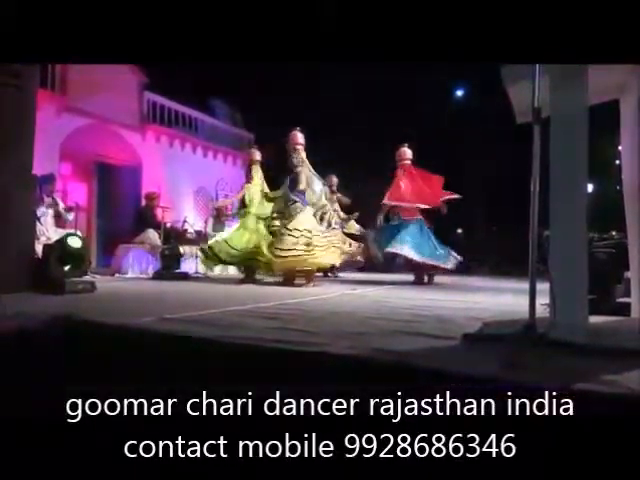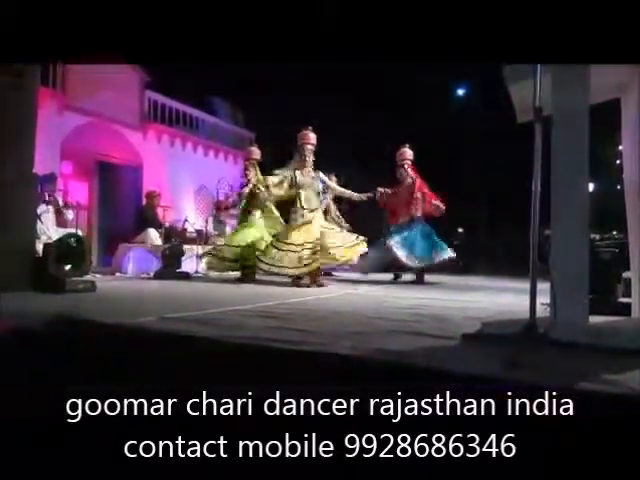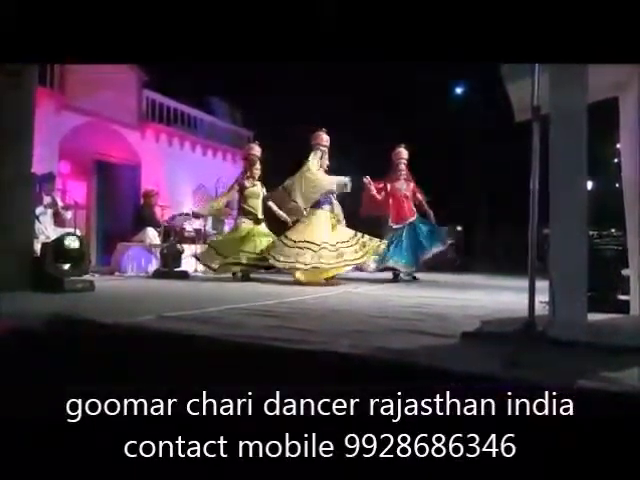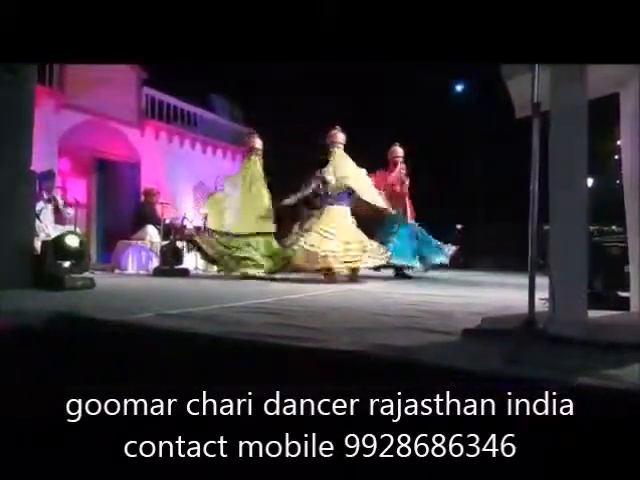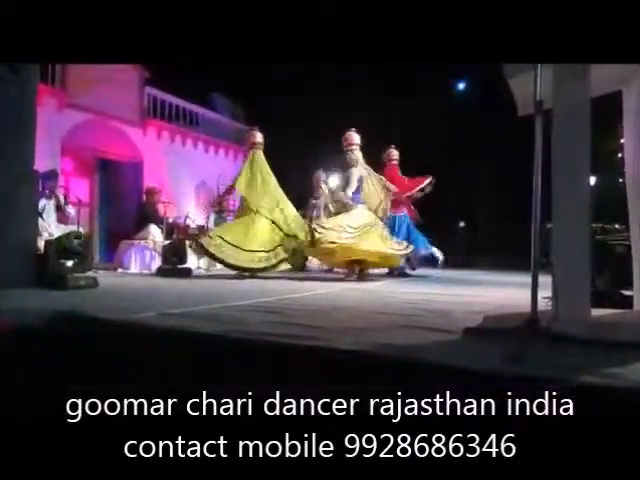
dt=0.3s
person 1, frame 1
left shoulder: (302, 172)
right shoulder: (293, 175)
left elbow: (302, 187)
right elbow: (285, 192)
left hip: (302, 213)
right hip: (294, 214)
left knee: (303, 244)
right knee: (294, 246)
left ankle: (309, 278)
right ankle: (289, 277)
person 1, frame 2
left shoulder: (318, 175)
right shoulder: (293, 174)
left elbow: (335, 188)
right elbow: (275, 186)
left wrist: (356, 195)
left hip: (317, 216)
right hip: (300, 216)
left knee: (321, 243)
right knee: (296, 245)
left ankle: (315, 277)
right ankle: (296, 276)
person 1, frame 3
left shoulder: (320, 176)
right shoulder: (312, 174)
right wrist: (342, 181)
left hip: (327, 217)
right hip: (318, 216)
left knee: (333, 245)
right knee: (311, 245)
left ankle: (328, 276)
person 1, frame 4
left shoulder: (325, 172)
right shoulder: (350, 173)
left elbow: (311, 188)
right elbow: (361, 187)
left wrist: (294, 198)
left hip: (329, 211)
right hip: (344, 212)
left knee: (326, 240)
right knee: (347, 242)
left ankle: (329, 273)
right ankle: (353, 272)
person 1, frame 5
left shoulder: (354, 170)
right shoulder: (360, 171)
left elbow: (351, 186)
left wrist: (347, 194)
left hip: (356, 211)
right hip: (352, 211)
left ankle: (352, 269)
right ankle: (361, 270)
person 2, frame 1
left shoulder: (249, 185)
right shoulder: (260, 186)
left elbow: (237, 197)
left wrist: (225, 202)
left hip: (249, 220)
right hip: (251, 220)
left knee: (245, 248)
right knee: (247, 249)
left ankle: (250, 275)
right ankle: (249, 274)
person 2, frame 2
left shoulder: (257, 187)
right shoulder: (245, 187)
left elbow: (263, 199)
right elbow: (241, 204)
left hip: (254, 221)
right hip: (244, 221)
right knee: (241, 245)
left ankle: (249, 274)
right ankle: (245, 274)
person 2, frame 3
left shoulder: (260, 186)
right shoulder: (241, 183)
left elbow: (269, 202)
right elbow: (231, 199)
left wrist: (284, 215)
left hip: (258, 221)
right hip: (245, 220)
left ankle: (244, 270)
right ankle: (244, 272)
person 2, frame 4
left shoulder: (246, 177)
right shoulder: (256, 178)
left hip: (246, 217)
right hip: (253, 219)
right knee: (256, 242)
right ankle: (250, 270)
person 2, frame 5
left shoulder: (243, 174)
right shoulder: (267, 175)
left elbow: (230, 190)
right elbow: (274, 194)
left hip: (247, 212)
right hip: (263, 214)
left knee: (241, 239)
right knee: (259, 241)
left ankle: (244, 268)
right ankle: (253, 268)
person 3, frame 1
left shoulder: (400, 179)
right shoulder: (416, 180)
left elbow: (391, 198)
left wrist: (381, 213)
left hip: (405, 219)
right hip: (415, 218)
left knee: (408, 247)
right knee: (417, 247)
left ankle: (419, 276)
right ankle: (428, 273)
person 3, frame 2
left shoulder: (413, 183)
right shoulder: (398, 188)
left elbow: (419, 196)
right elbow: (393, 202)
left wrist: (418, 210)
right wrist: (383, 195)
left hip: (412, 220)
right hip: (400, 221)
left knee: (416, 248)
right knee: (398, 249)
left ankle: (420, 276)
right ankle: (397, 273)
person 3, frame 3
left shoulder: (410, 185)
right shoulder: (388, 185)
left elbow: (419, 198)
right elbow: (379, 199)
left wrist: (428, 211)
right wrist: (371, 188)
left hip: (412, 219)
right hip: (395, 221)
left knee: (412, 245)
right knee: (395, 246)
left ankle: (410, 270)
right ankle: (396, 272)
person 3, frame 4
left shoulder: (403, 183)
right shoulder: (394, 181)
right elbow: (394, 193)
right wrist: (402, 183)
left hip: (405, 217)
right hip: (397, 216)
left knee: (407, 242)
right knee: (399, 241)
left ankle: (401, 269)
right ankle: (398, 269)
person 3, frame 5
left shoulder: (389, 174)
right shoulder: (391, 173)
left elbow: (405, 193)
right elbow: (404, 185)
left wrist: (423, 189)
right wrist: (426, 181)
left hip: (399, 213)
right hip: (398, 214)
right knee: (401, 241)
left ankle: (394, 268)
right ankle: (399, 269)
